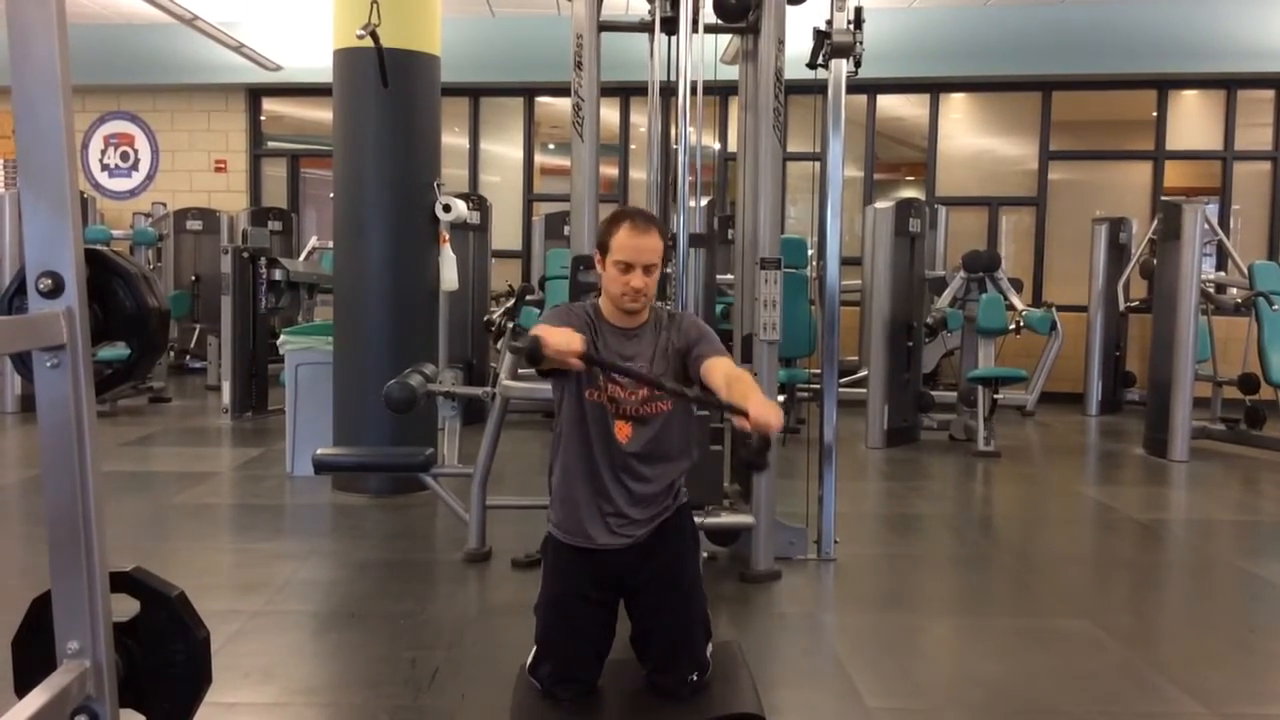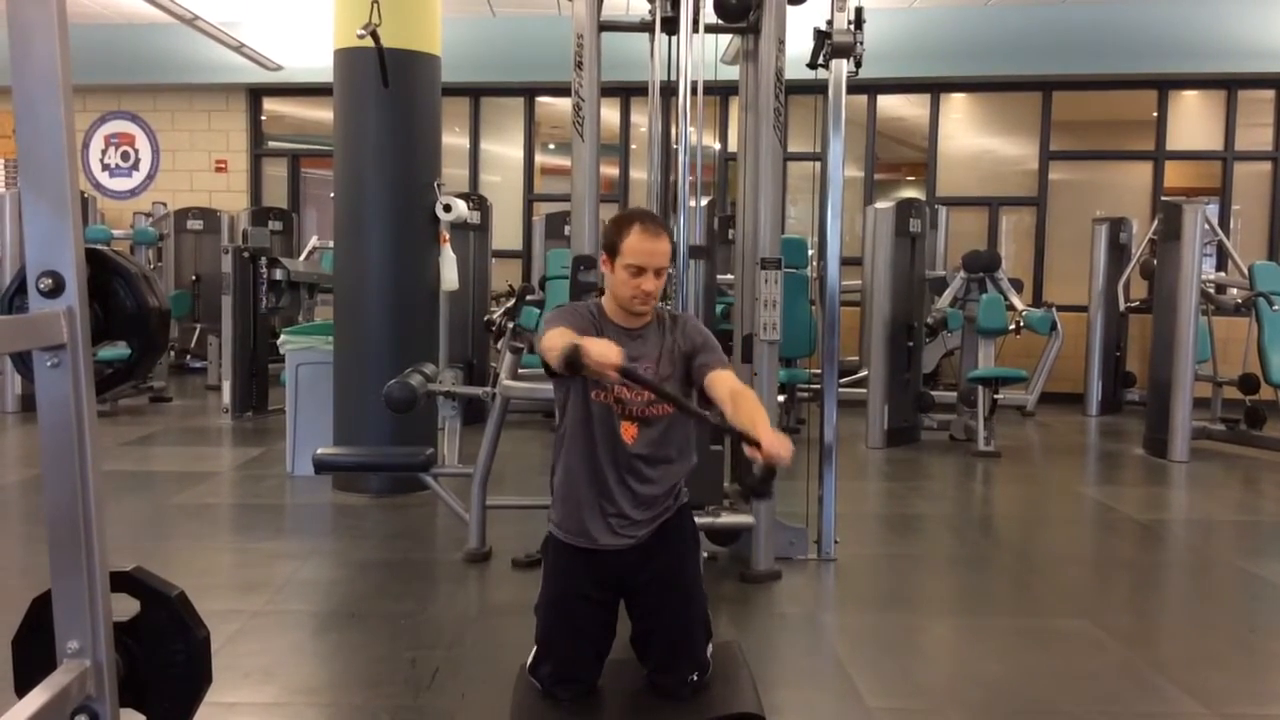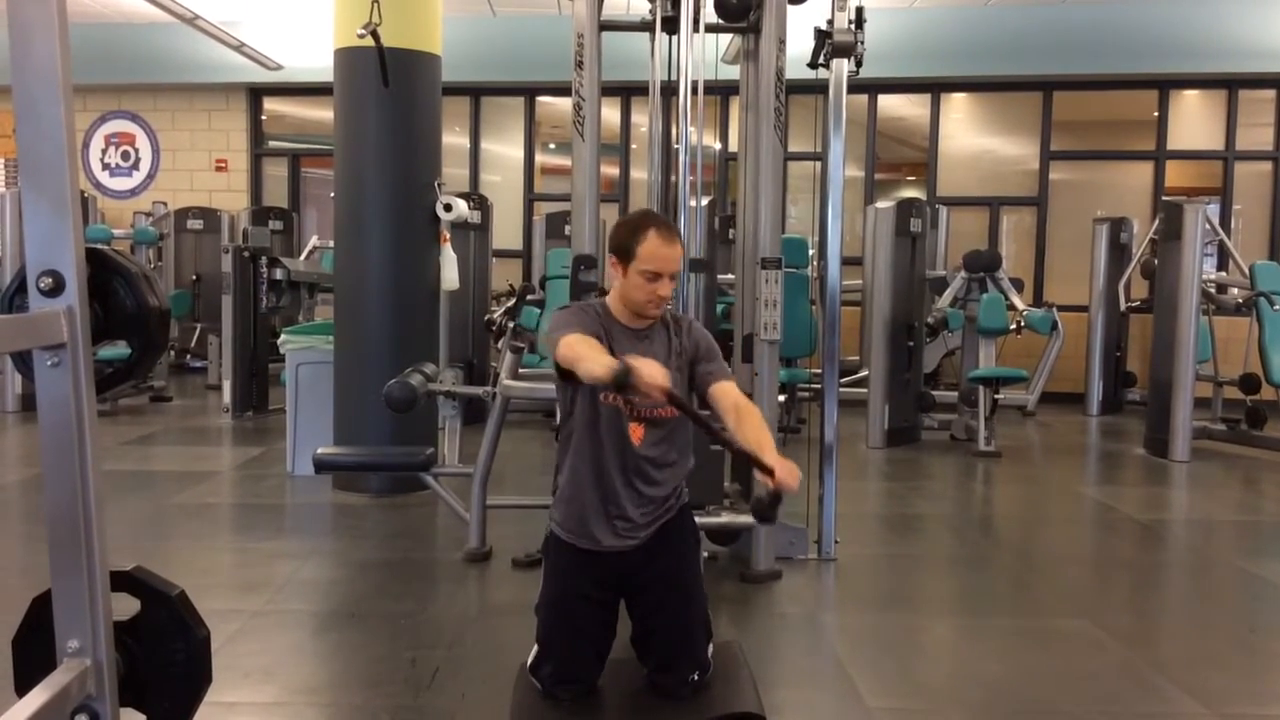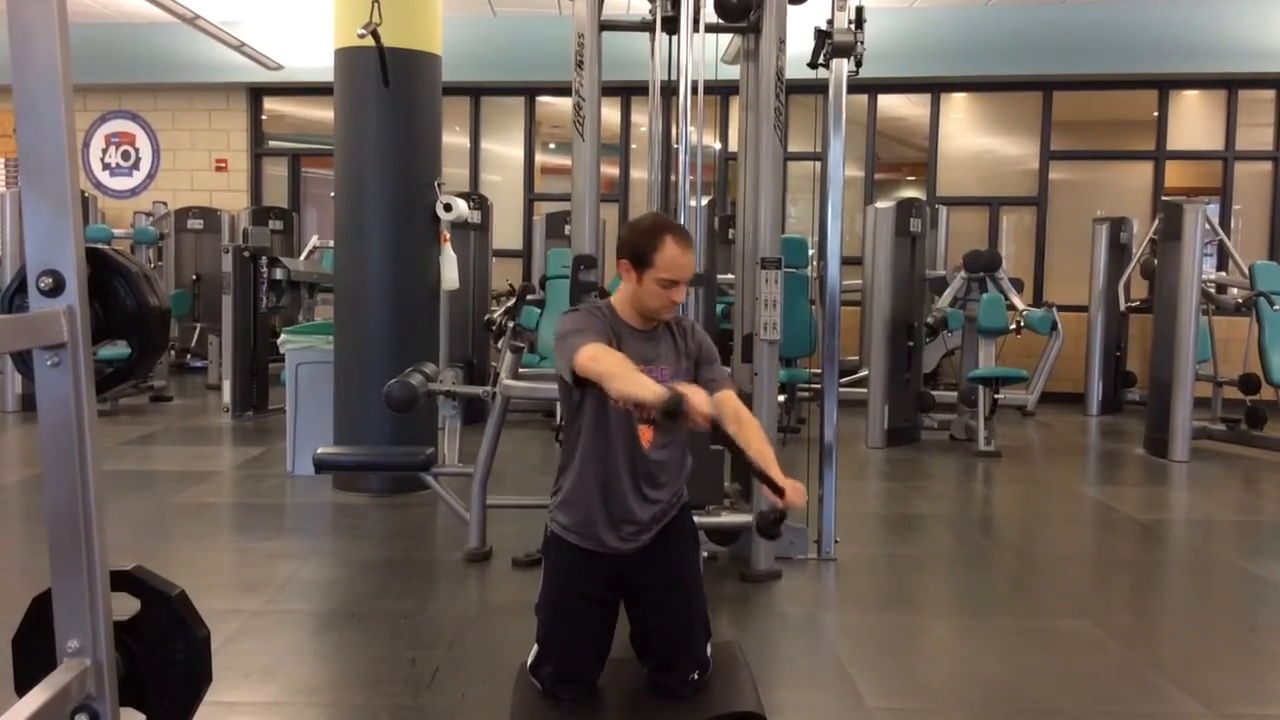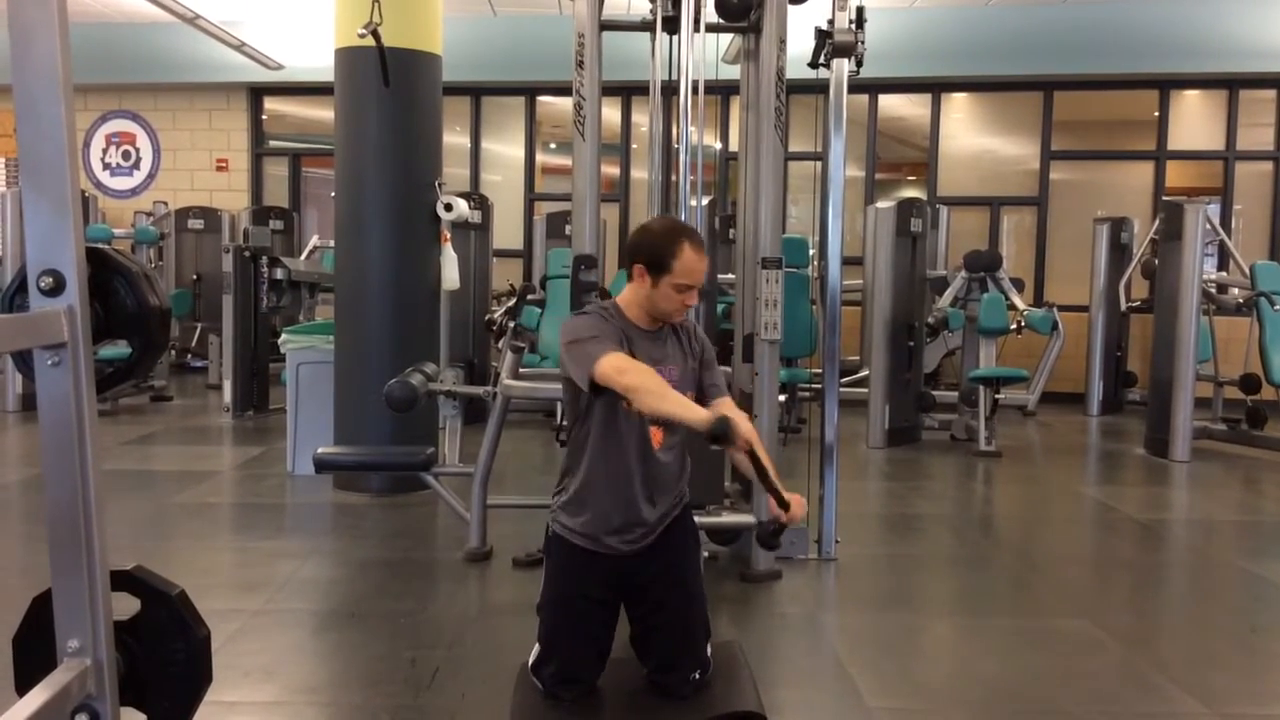
dt=0.1s
person 1, frame 1
left shoulder: (684, 331)
right shoulder: (572, 320)
left elbow: (726, 374)
right elbow: (549, 337)
left wrist: (756, 405)
right wrist: (552, 343)
left hip: (662, 528)
right hip: (580, 534)
left knee: (682, 679)
right knee: (560, 682)
left ankle: (647, 636)
right ankle: (592, 636)
person 1, frame 2
left shoulder: (687, 334)
right shoulder: (576, 319)
left elbow: (730, 388)
right elbow: (557, 344)
left wrist: (764, 433)
right wrist: (584, 350)
left hip: (663, 529)
right hip: (581, 533)
left knee: (682, 679)
right knee: (561, 682)
left ankle: (648, 636)
person 1, frame 3
left shoulder: (690, 336)
right shoulder: (576, 321)
left elbow: (731, 401)
right elbow: (580, 355)
left wrist: (771, 459)
right wrist: (627, 368)
left hip: (663, 528)
right hip: (582, 534)
left knee: (683, 679)
right knee: (562, 682)
left ankle: (648, 633)
person 1, frame 4
left shoulder: (691, 338)
right shoulder: (583, 325)
left elbow: (732, 410)
right elbow: (607, 368)
left wrist: (776, 476)
right wrist: (671, 394)
left hip: (664, 530)
right hip: (583, 535)
left knee: (683, 679)
right knee: (562, 682)
left ankle: (648, 634)
person 1, frame 5
left shoulder: (691, 340)
right shoulder: (587, 329)
left elbow: (729, 415)
right elbow: (632, 381)
right wrist: (700, 414)
left hip: (665, 529)
right hip: (585, 536)
left knee: (683, 679)
right knee: (564, 682)
left ankle: (648, 635)
